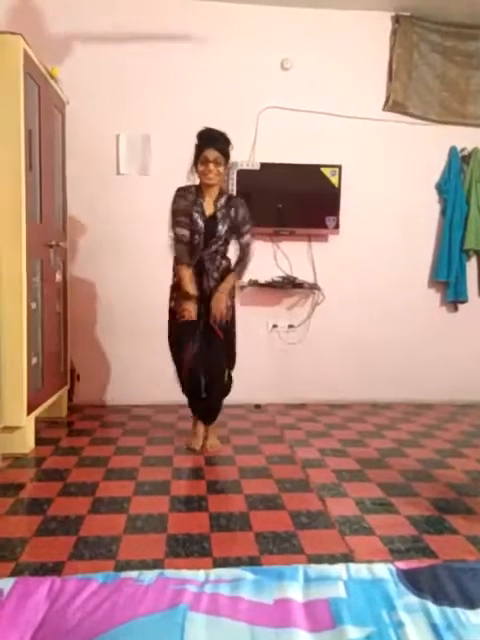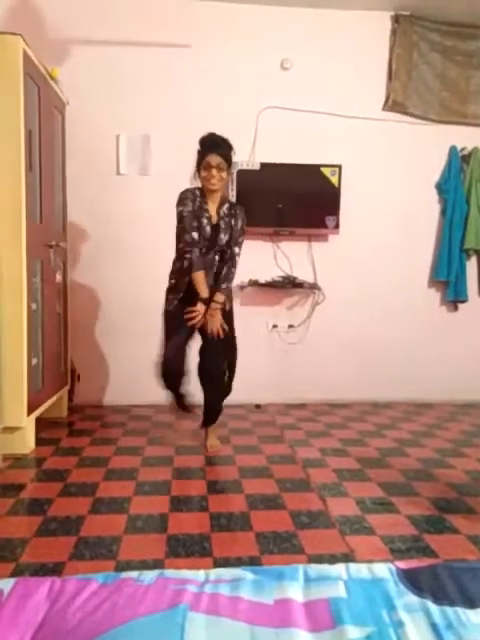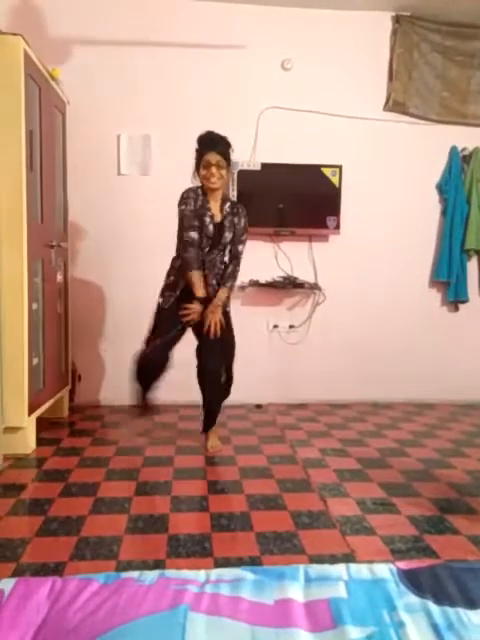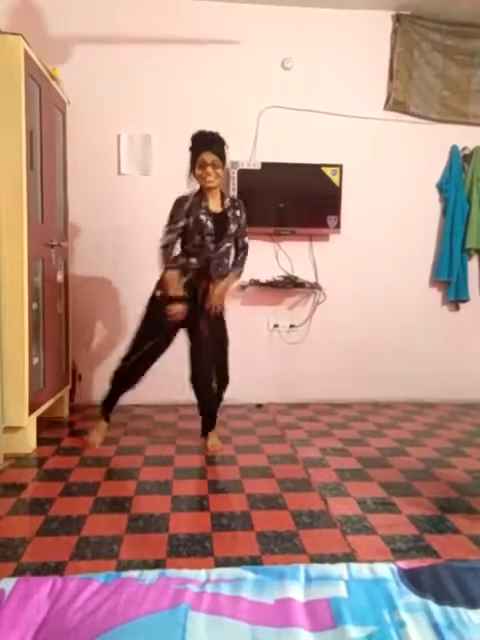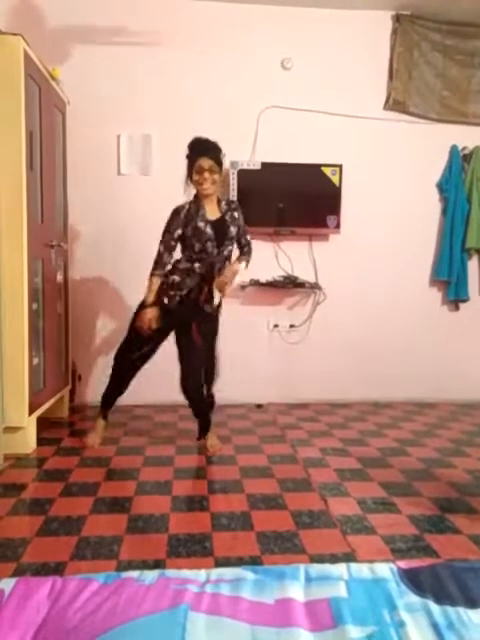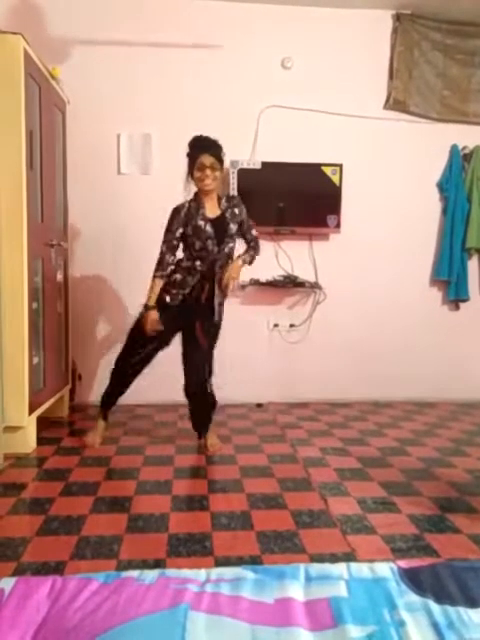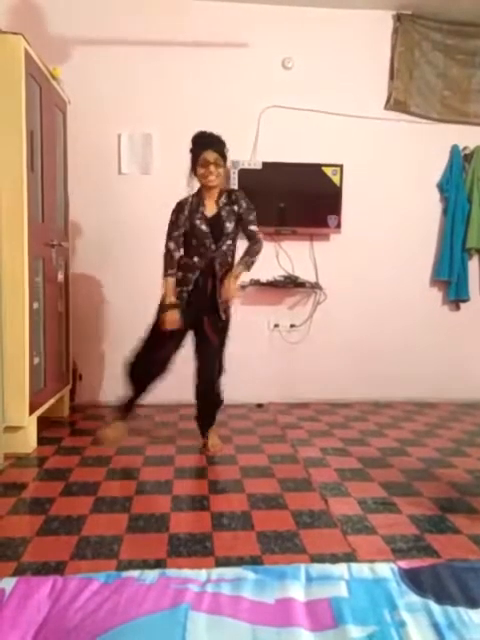
dt=0.1s
person 1, frame 1
left shoulder: (235, 205)
right shoulder: (184, 197)
left elbow: (245, 252)
right elbow: (180, 247)
left wrist: (223, 291)
right wrist: (189, 295)
left hip: (217, 289)
right hip: (185, 291)
left knee: (218, 362)
right knee: (187, 360)
left ankle: (210, 426)
right ankle: (198, 420)
person 1, frame 2
left shoulder: (236, 212)
right shoulder: (188, 199)
left elbow: (231, 262)
right elbow: (192, 249)
left wrist: (217, 306)
right wrist: (204, 300)
left hip: (218, 294)
right hip: (184, 291)
left knee: (218, 366)
right knee: (172, 360)
left ankle: (210, 427)
right ankle: (182, 406)
person 1, frame 3
left shoulder: (237, 212)
right shoulder: (190, 198)
left elbow: (234, 262)
right elbow: (189, 249)
left wrist: (216, 304)
right wrist: (199, 298)
left hip: (215, 294)
right hip: (179, 290)
left knee: (217, 367)
right knee: (152, 357)
left ankle: (210, 430)
right ankle: (141, 408)
person 1, frame 4
left shoulder: (236, 207)
right shoulder: (186, 204)
left elbow: (241, 253)
right elbow: (168, 250)
left wrist: (226, 284)
right wrist: (175, 297)
left hip: (209, 296)
right hip: (177, 290)
left knee: (211, 368)
right knee: (140, 355)
left ankle: (209, 429)
right ankle: (104, 419)
person 1, frame 5
left shoulder: (233, 210)
right shoulder: (183, 213)
left elbow: (246, 248)
right elbow: (162, 259)
left wrist: (232, 267)
right wrist: (149, 303)
left hip: (204, 301)
right hip: (173, 294)
left knee: (197, 373)
right knee: (130, 355)
left ankle: (206, 431)
right ankle: (102, 418)
person 1, frame 6
left shoulder: (235, 206)
right shoulder: (182, 212)
left elbow: (254, 243)
right elbow: (164, 260)
left wrist: (237, 262)
right wrist: (150, 306)
left hip: (210, 299)
right hip: (177, 294)
left knee: (199, 370)
right knee: (133, 356)
left ankle: (205, 430)
right ankle: (102, 420)
person 1, frame 7
left shoulder: (237, 201)
right shoulder: (185, 208)
left elbow: (256, 241)
right elbow: (171, 257)
left wrist: (234, 275)
right wrist: (168, 304)
left hip: (217, 295)
right hip: (185, 290)
left knee: (210, 367)
right knee: (152, 357)
left ankle: (208, 430)
right ankle: (122, 417)
